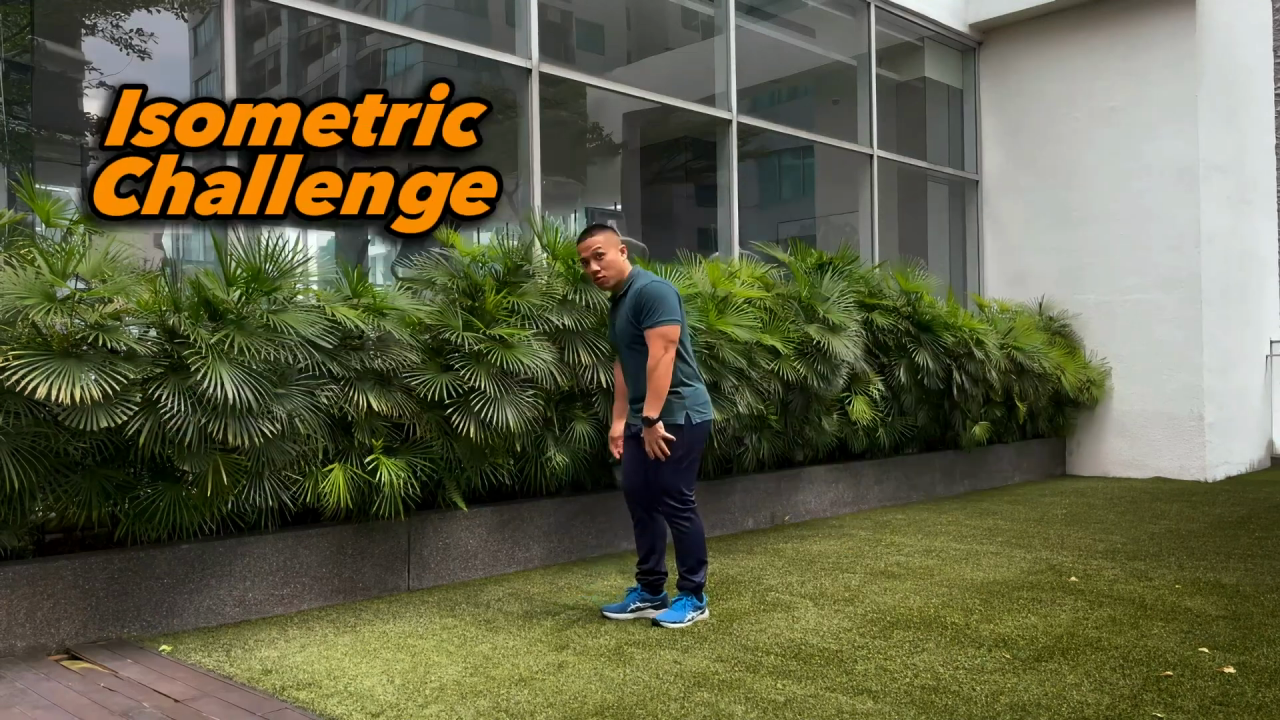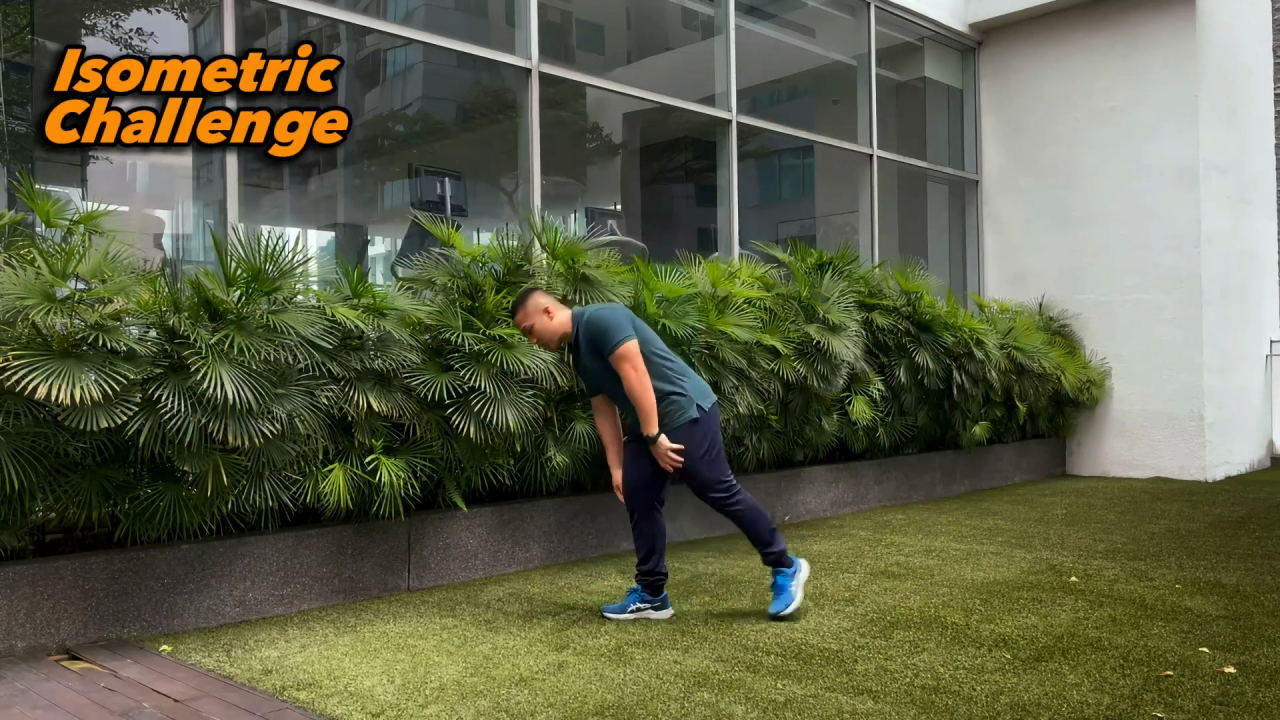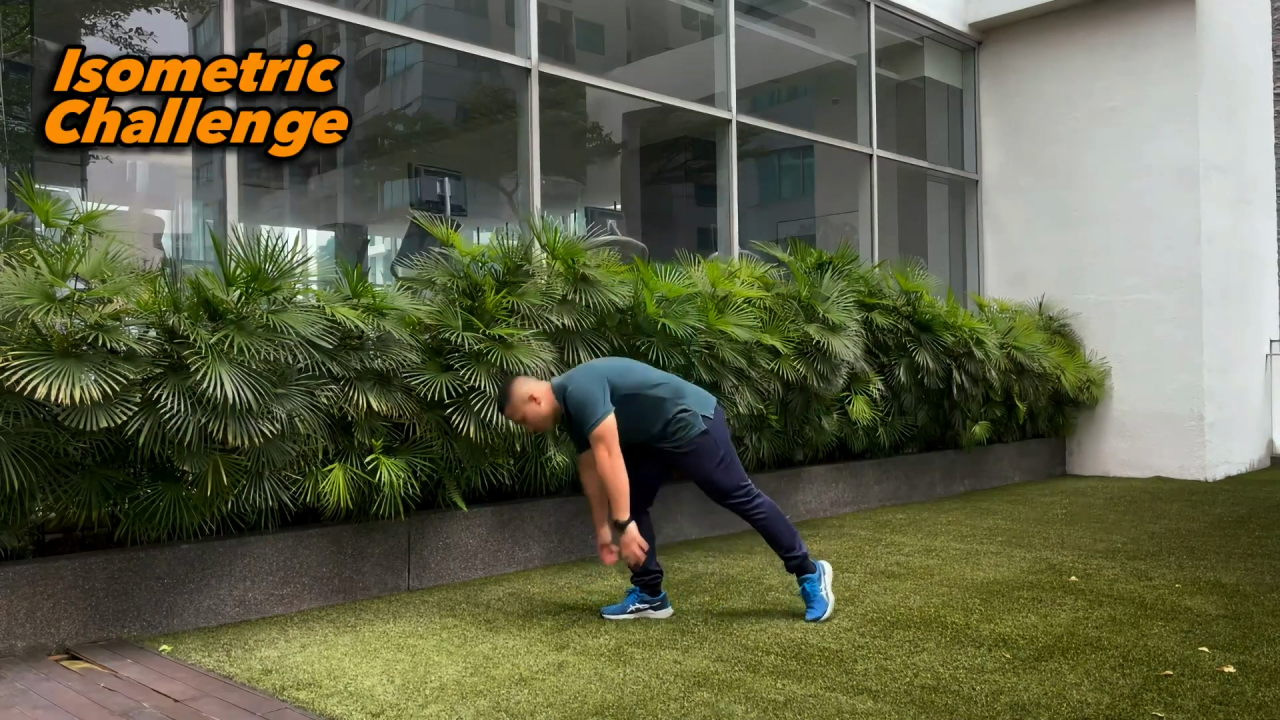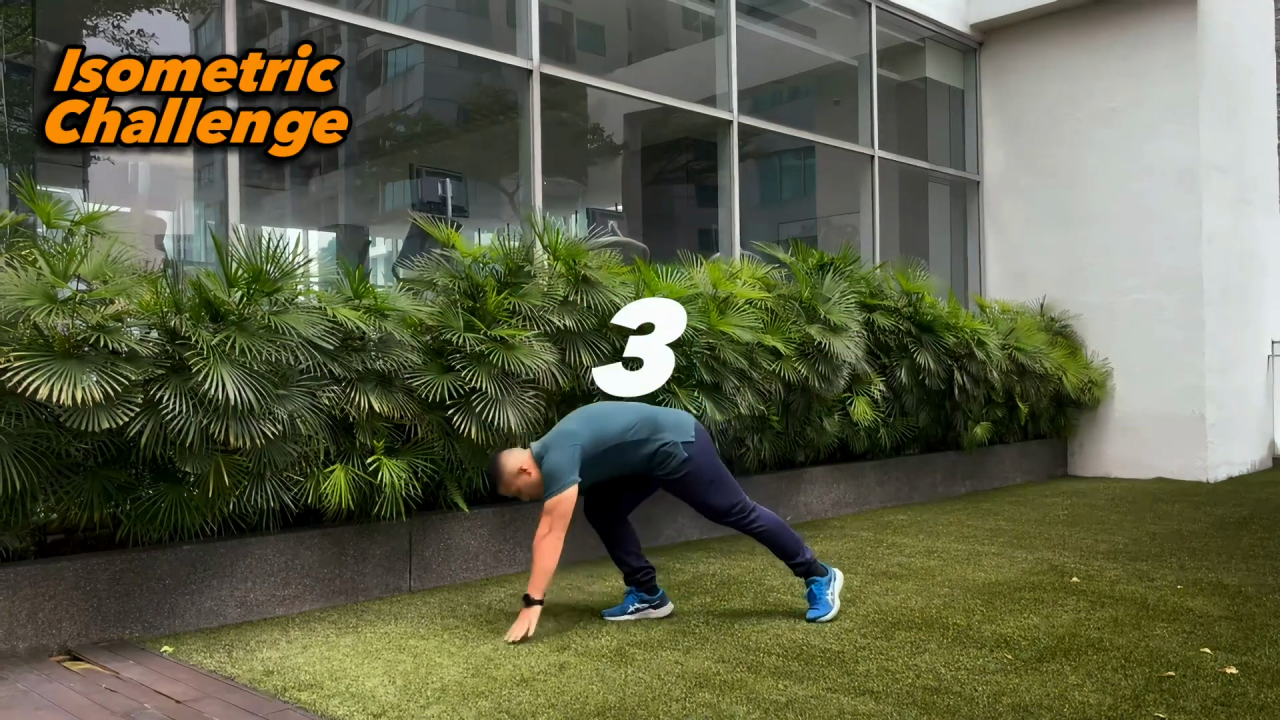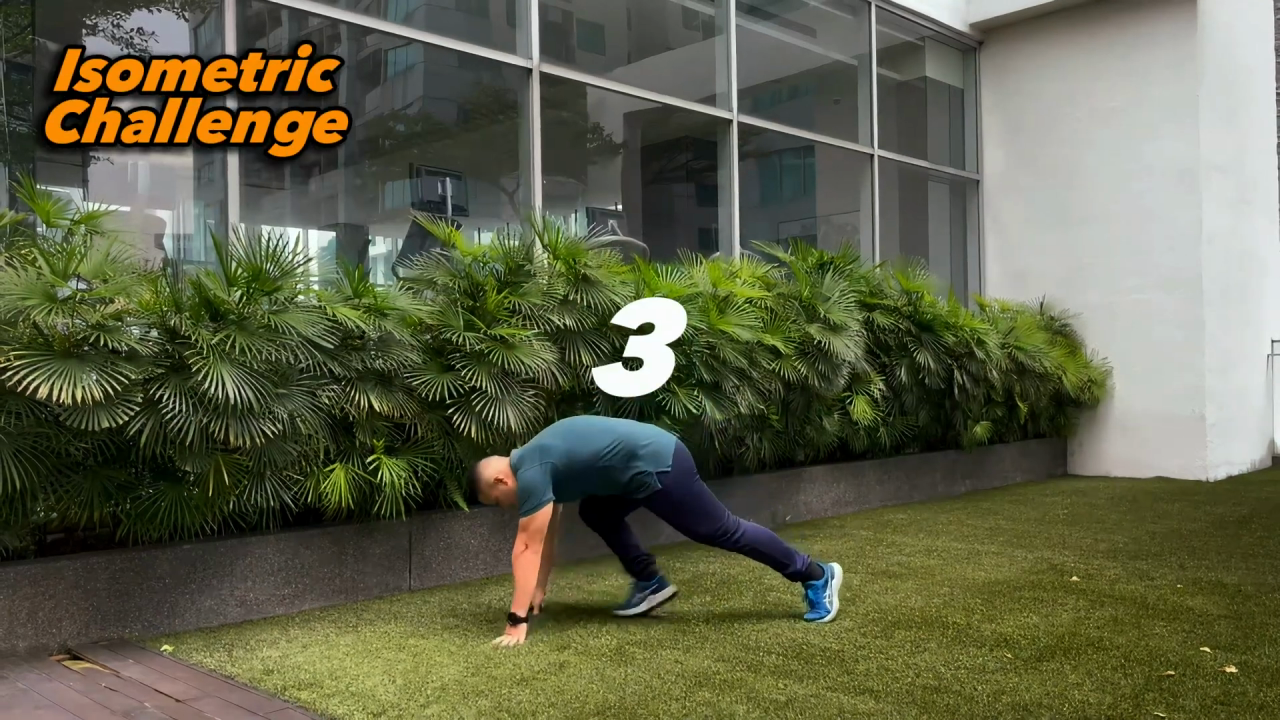
dt=0.4s
person 1, frame 1
left shoulder: (653, 291)
right shoulder: (616, 303)
left elbow: (661, 357)
left wrist: (653, 420)
right wrist: (619, 421)
left hip: (678, 417)
right hip: (644, 419)
left knee: (675, 504)
right knee: (639, 500)
left ankle: (693, 597)
right ankle: (650, 593)
person 1, frame 2
left shoulder: (597, 321)
right shoulder: (579, 354)
left elbow: (634, 373)
right elbow: (604, 411)
left wrist: (654, 436)
right wrist: (617, 468)
left hip: (687, 411)
left knee: (721, 492)
right knee: (640, 502)
left ankle: (786, 568)
right ankle: (651, 595)
person 1, frame 3
left shoulder: (581, 392)
right shoulder: (570, 410)
left elbow: (610, 457)
right elbow: (591, 469)
left wrist: (624, 524)
right wrist: (605, 528)
left hip: (691, 421)
left knee: (740, 497)
right knee: (629, 506)
left ankle: (810, 573)
right ankle: (650, 595)
person 1, frame 4
left shoulder: (557, 457)
right shoulder: (551, 454)
left elbow: (551, 532)
right elbow: (550, 531)
left wrist: (532, 604)
right wrist: (535, 593)
left hip: (676, 445)
right hip: (650, 453)
left knee: (738, 513)
right knee: (601, 510)
left ankle: (819, 577)
right ankle: (648, 594)
person 1, frame 5
left shoulder: (531, 473)
right shoulder: (537, 460)
left elbow: (527, 547)
right elbow: (546, 535)
left wrist: (518, 620)
right wrist: (539, 590)
left hip: (656, 465)
right hip: (649, 448)
left knee: (722, 531)
right knee: (596, 512)
left ankle: (817, 577)
right ankle: (650, 583)
